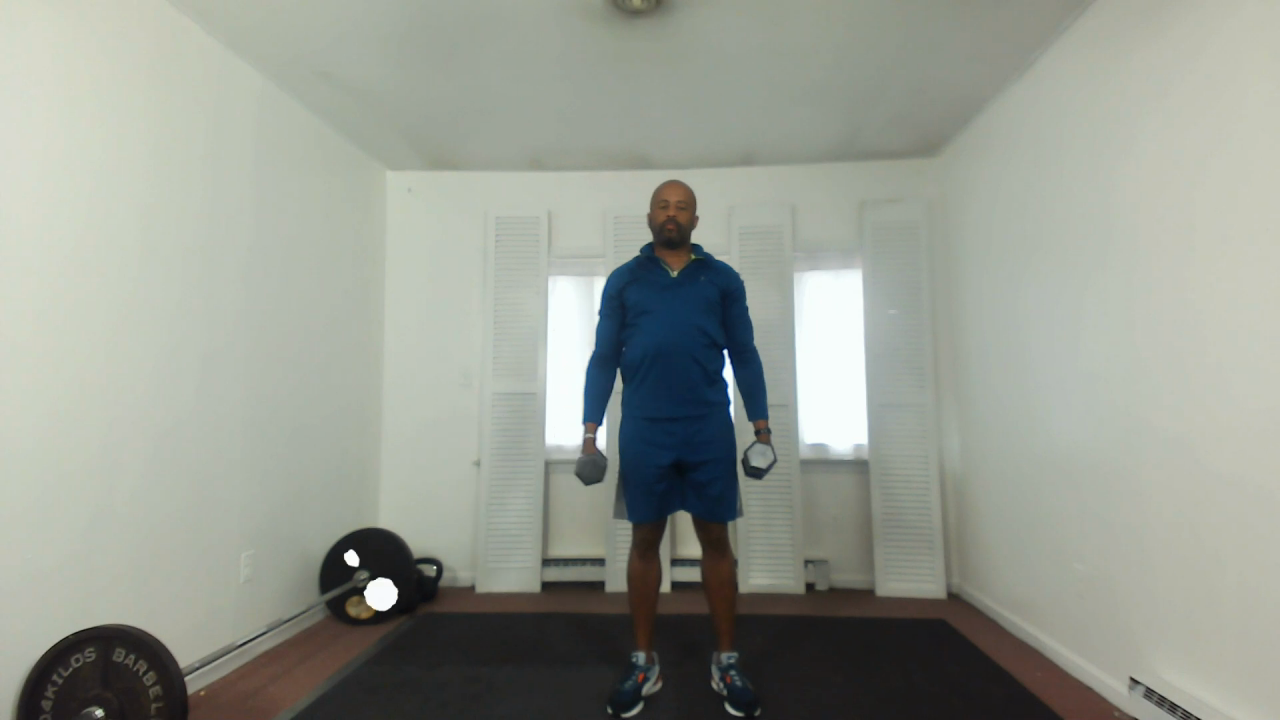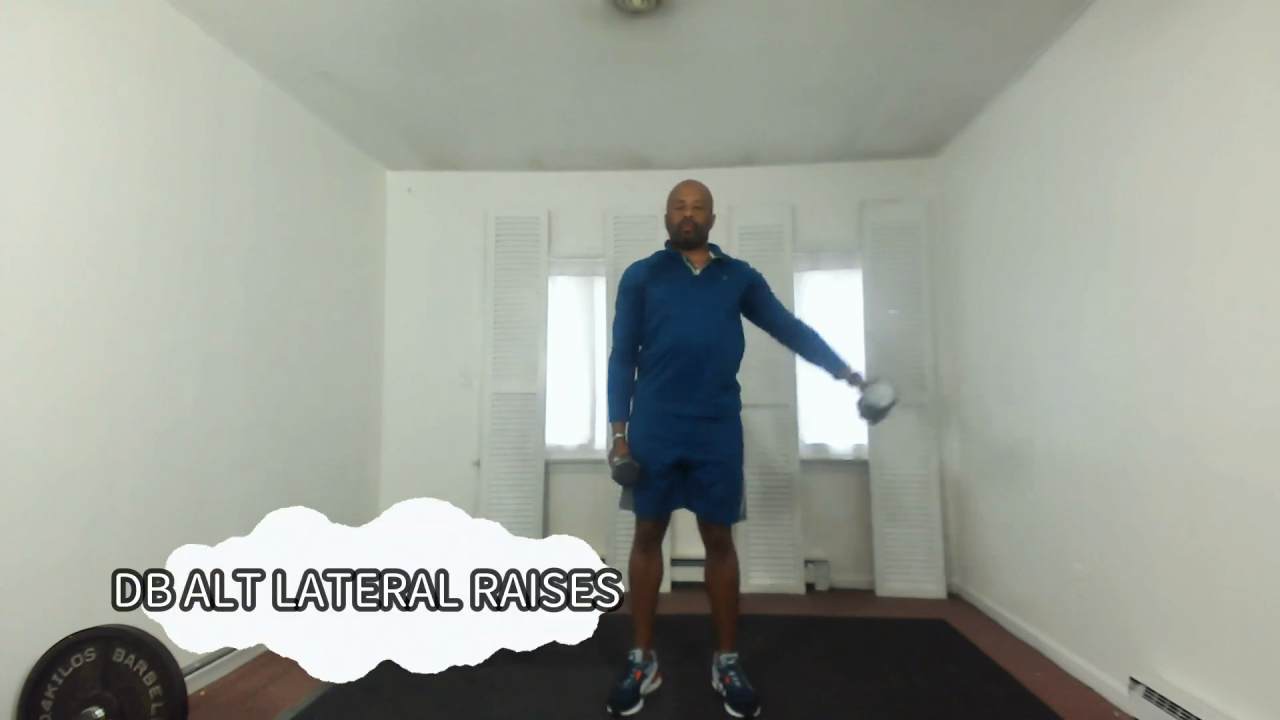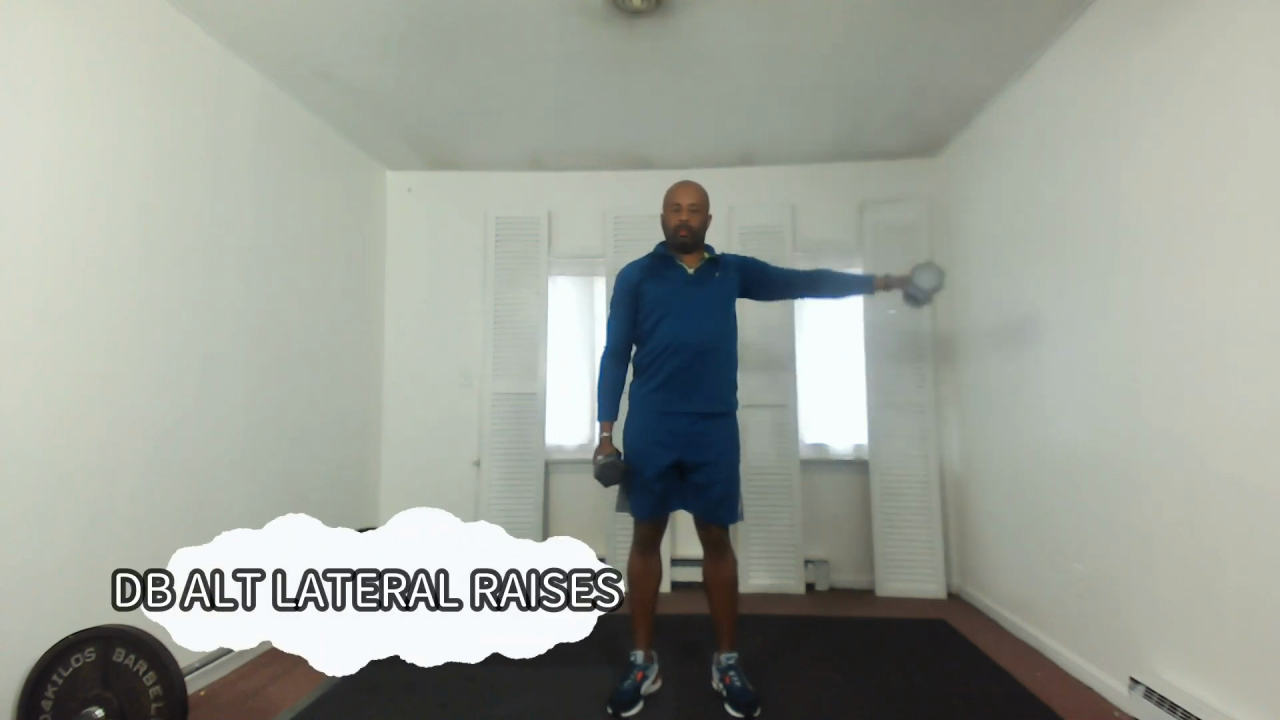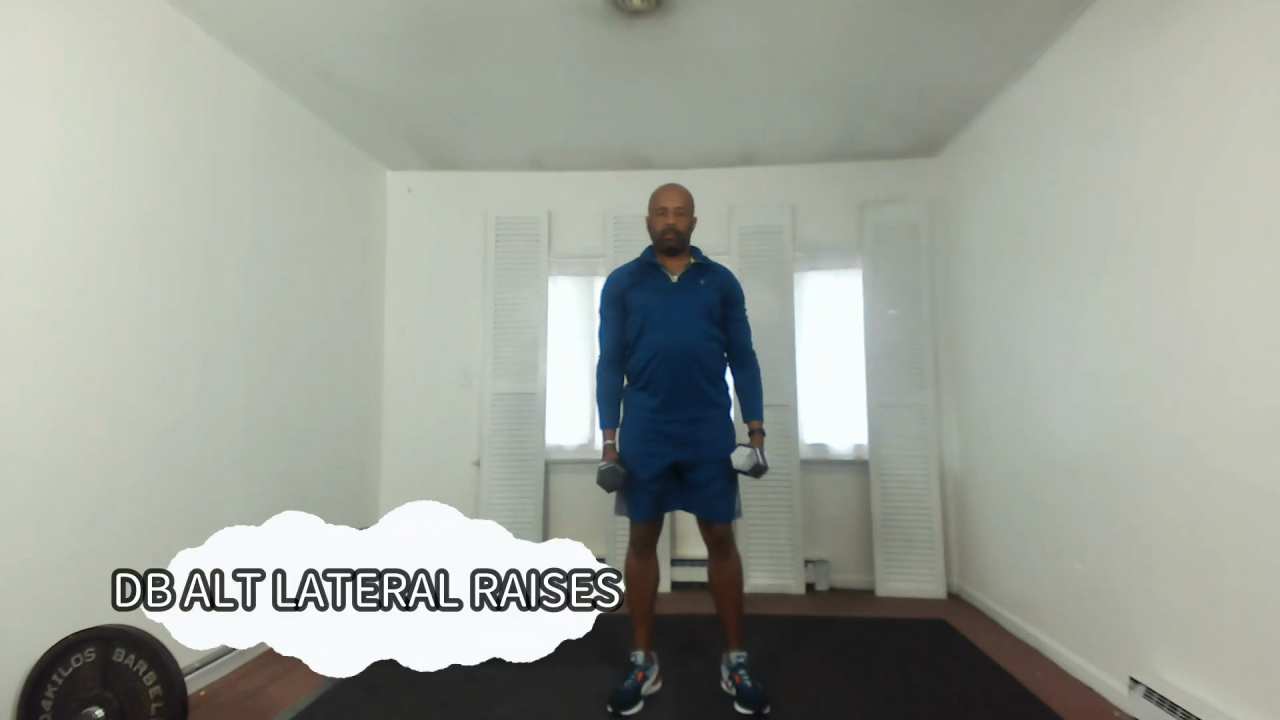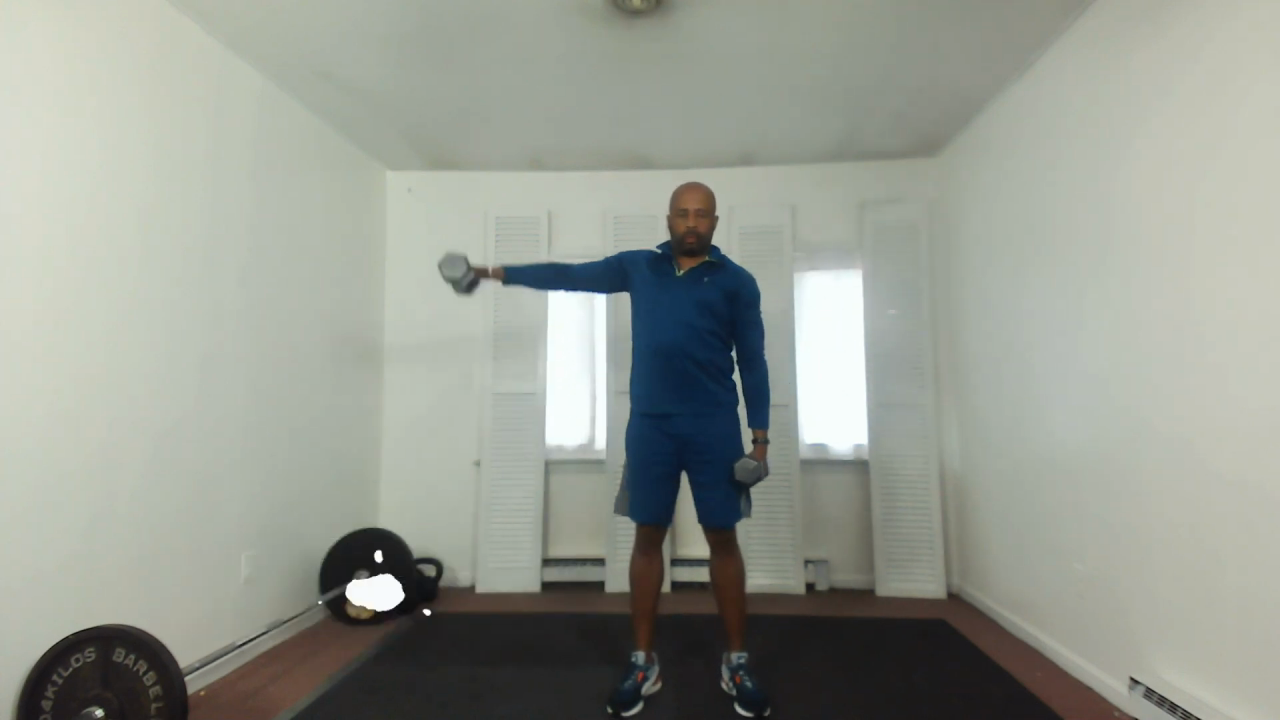
dt=1s
person 1, frame 1
left shoulder: (722, 279)
right shoulder: (623, 281)
left elbow: (745, 355)
right elbow: (604, 358)
left wrist: (761, 424)
right wrist: (591, 429)
left hip: (709, 429)
right hip: (644, 431)
left knee: (715, 540)
right knee: (645, 541)
left ankle: (726, 663)
right ankle: (643, 663)
person 1, frame 2
left shoulder: (739, 277)
right shoulder: (640, 276)
left elbow: (787, 326)
right elbow: (622, 355)
left wrist: (843, 370)
right wrist: (618, 430)
left hip: (718, 427)
right hip: (653, 427)
left knee: (719, 540)
right knee: (648, 535)
left ankle: (727, 663)
right ankle: (642, 661)
person 1, frame 3
left shoulder: (733, 271)
right shoulder: (636, 276)
left elbow: (804, 282)
right elbow: (616, 354)
left wrist: (878, 283)
right wrist: (606, 429)
left hip: (715, 428)
right hip: (650, 428)
left knee: (717, 540)
right knee: (646, 538)
left ankle: (727, 663)
right ankle: (642, 662)
person 1, frame 4
left shoulder: (722, 282)
right shoulder: (622, 283)
left elbow: (742, 357)
right elbow: (610, 362)
left wrist: (755, 426)
right wrist: (610, 434)
left hip: (710, 430)
right hip: (644, 431)
left knee: (720, 539)
right knee: (642, 539)
left ankle: (735, 662)
right ankle: (643, 662)
person 1, frame 5
left shoulder: (737, 281)
right shoulder: (637, 267)
left elbow: (752, 361)
right elbow: (569, 275)
left wrist: (760, 434)
right wrist: (499, 272)
left hip: (715, 426)
right hip: (650, 424)
left knee: (722, 538)
right knee: (648, 538)
left ankle: (736, 663)
right ankle: (643, 663)
